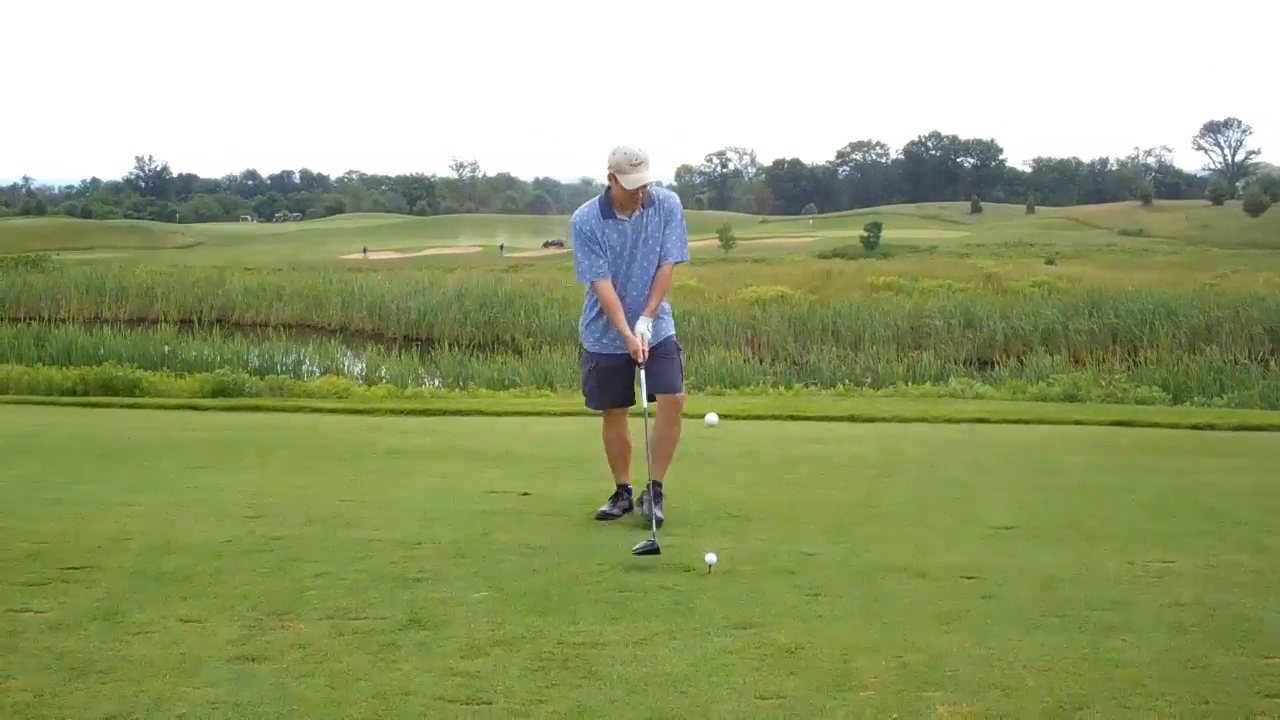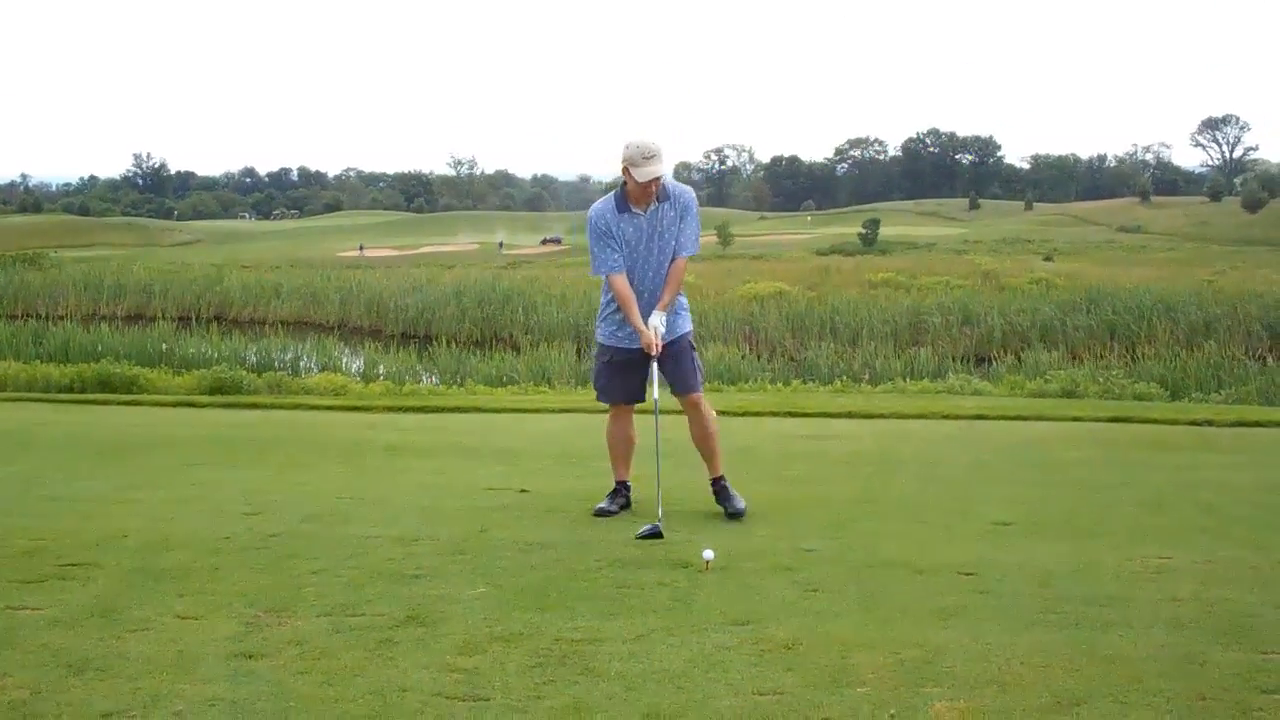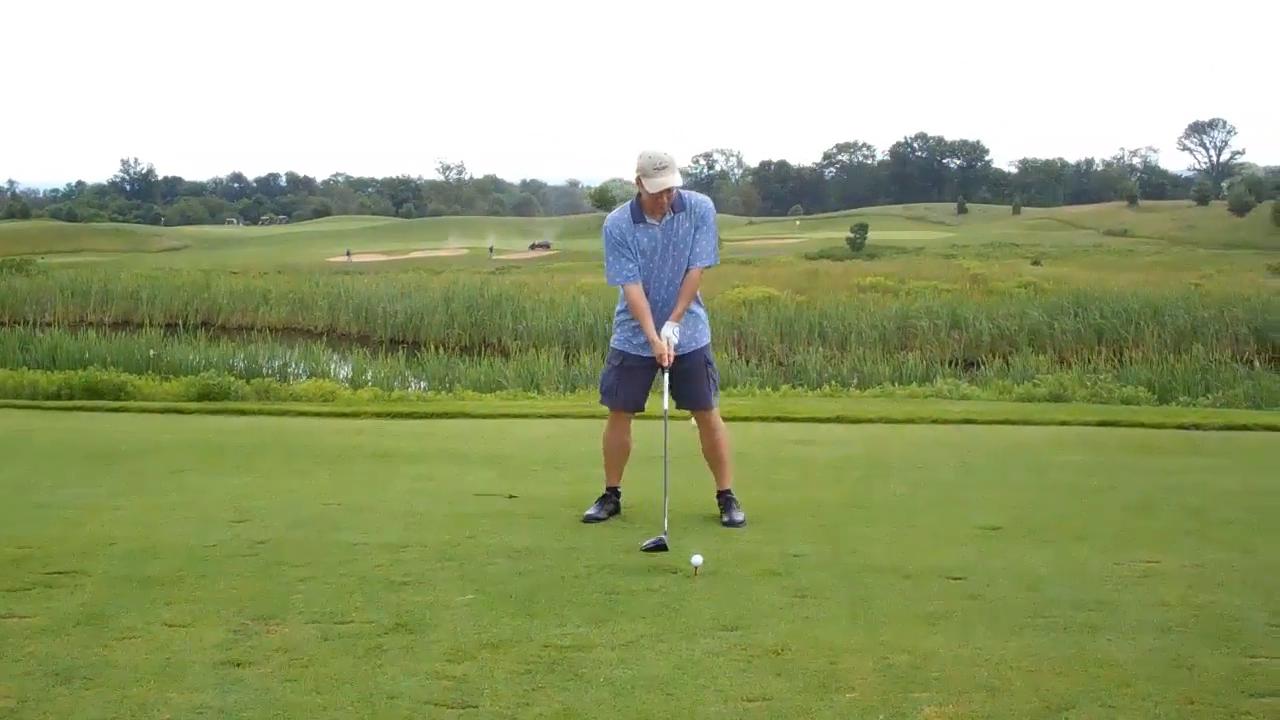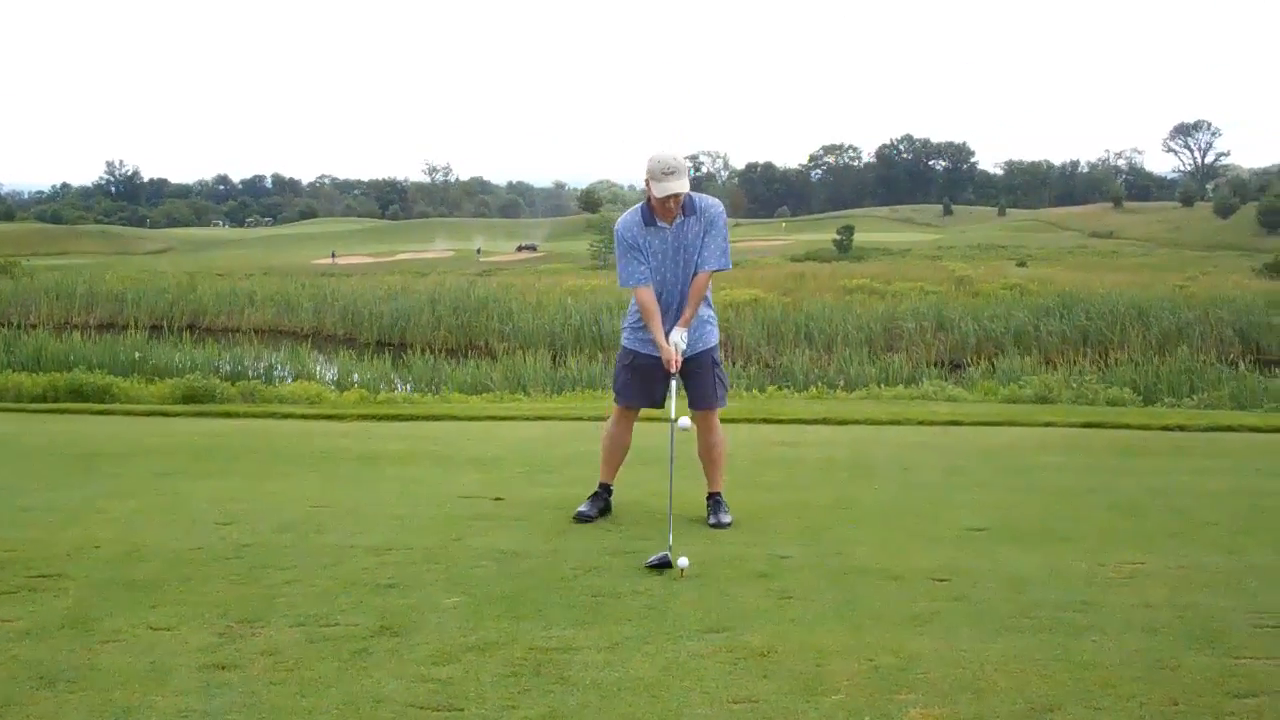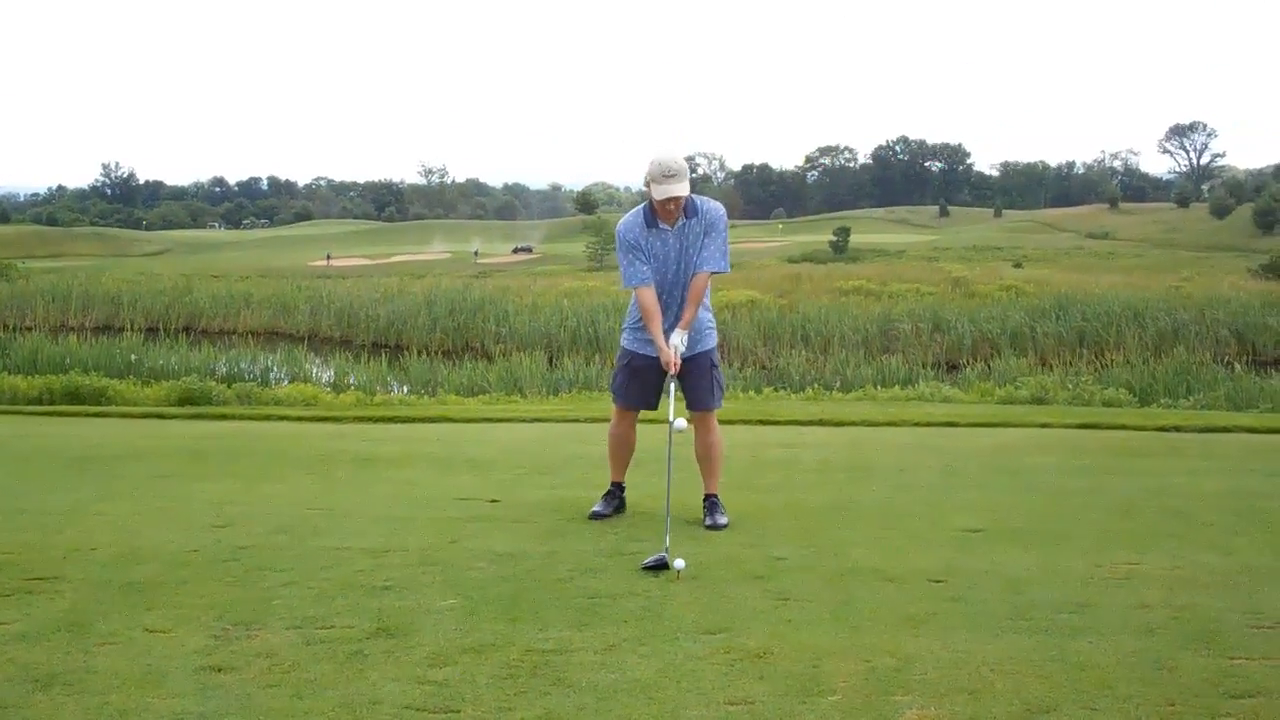
dt=0.2s
person 1, frame 1
left shoulder: (668, 204)
right shoulder: (585, 220)
left elbow: (667, 264)
right elbow: (601, 283)
left wrist: (646, 319)
right wrist: (626, 334)
left hip: (655, 326)
right hip: (604, 333)
left knee: (672, 401)
right knee: (613, 414)
left ankle: (654, 490)
right ankle: (622, 491)
person 1, frame 2
left shoulder: (683, 198)
right shoulder: (601, 215)
left elbow: (681, 260)
right elbow: (616, 278)
left wrist: (660, 313)
right wrist: (641, 329)
left hip: (672, 321)
right hip: (619, 329)
left knee: (694, 401)
right knee: (620, 409)
left ankle: (719, 484)
right ankle: (620, 489)
person 1, frame 3
left shoulder: (700, 208)
right shoulder: (616, 225)
left elbow: (696, 270)
right elbow: (631, 287)
left wrist: (673, 323)
right wrist: (653, 338)
left hip: (689, 334)
right hip: (634, 337)
left knee: (707, 414)
right knee: (619, 415)
left ankle: (727, 496)
right ankle: (610, 495)
person 1, frame 4
left shoulder: (711, 212)
right shoulder: (627, 227)
left elbow: (705, 274)
right elbow: (643, 289)
left wrist: (682, 328)
right wrist: (662, 343)
left hip: (698, 334)
right hip: (643, 336)
left knee: (707, 415)
right knee: (623, 412)
left ankle: (716, 498)
right ankle: (603, 493)
person 1, frame 5
left shoulder: (712, 215)
right shoulder: (629, 228)
left elbow: (702, 277)
right elbow: (644, 290)
left wrist: (680, 331)
right wrist: (661, 344)
left hip: (696, 336)
right hip: (642, 337)
left knee: (704, 416)
right knee: (623, 414)
left ankle: (712, 500)
right ankle: (616, 491)
